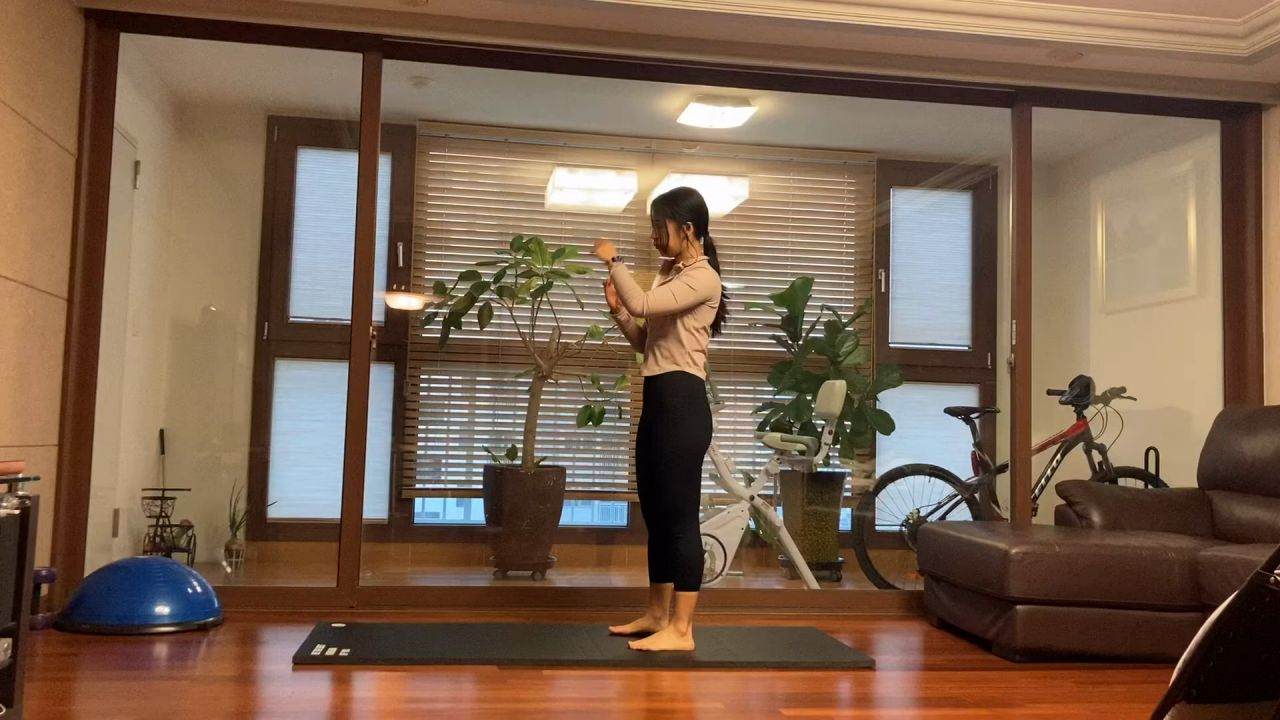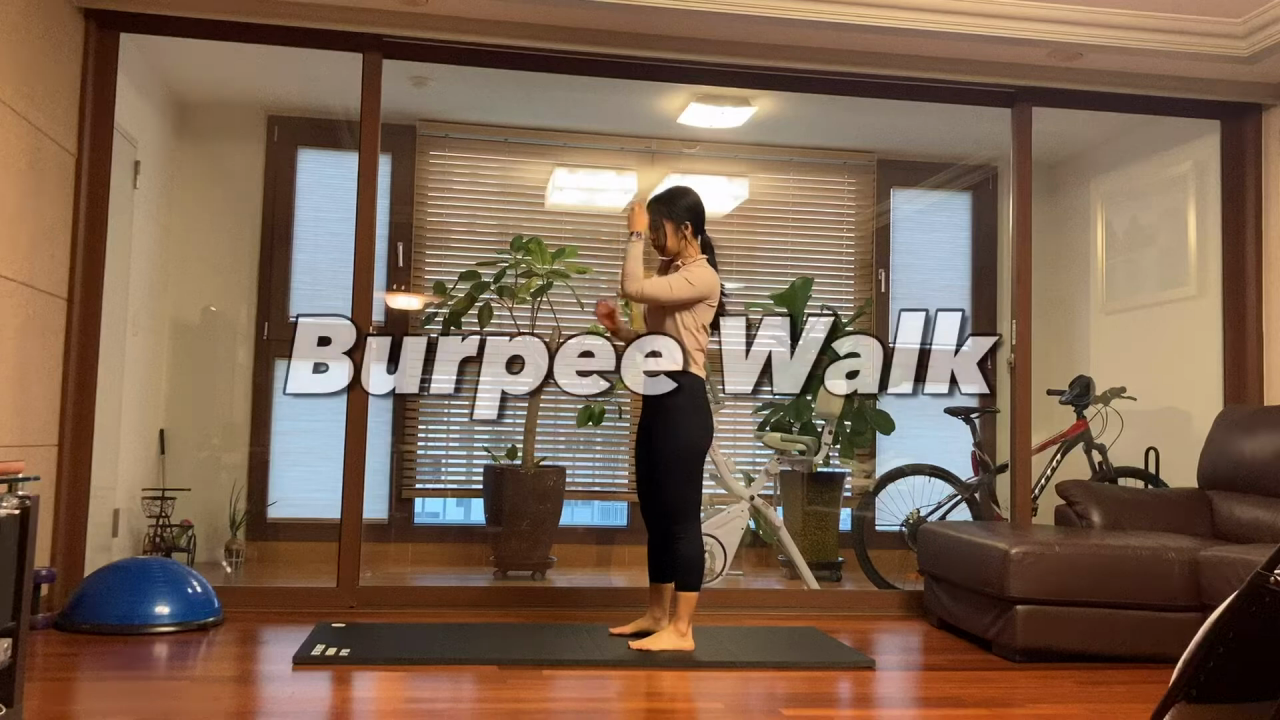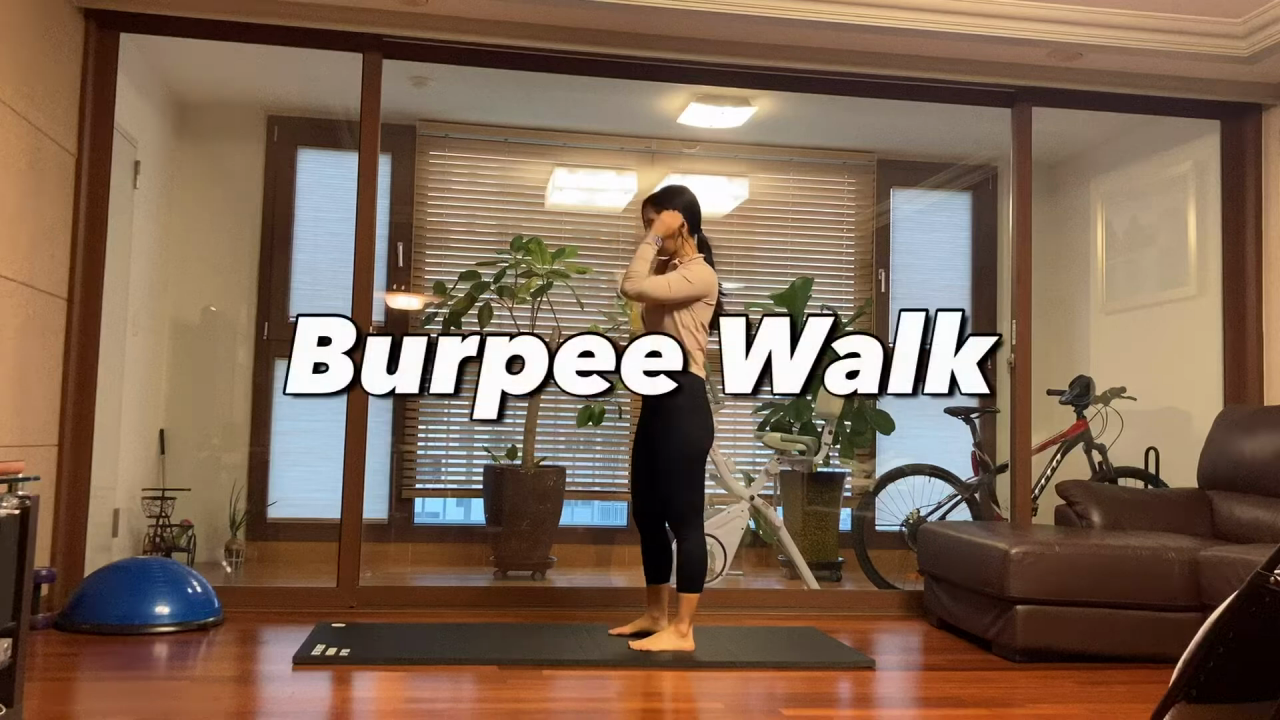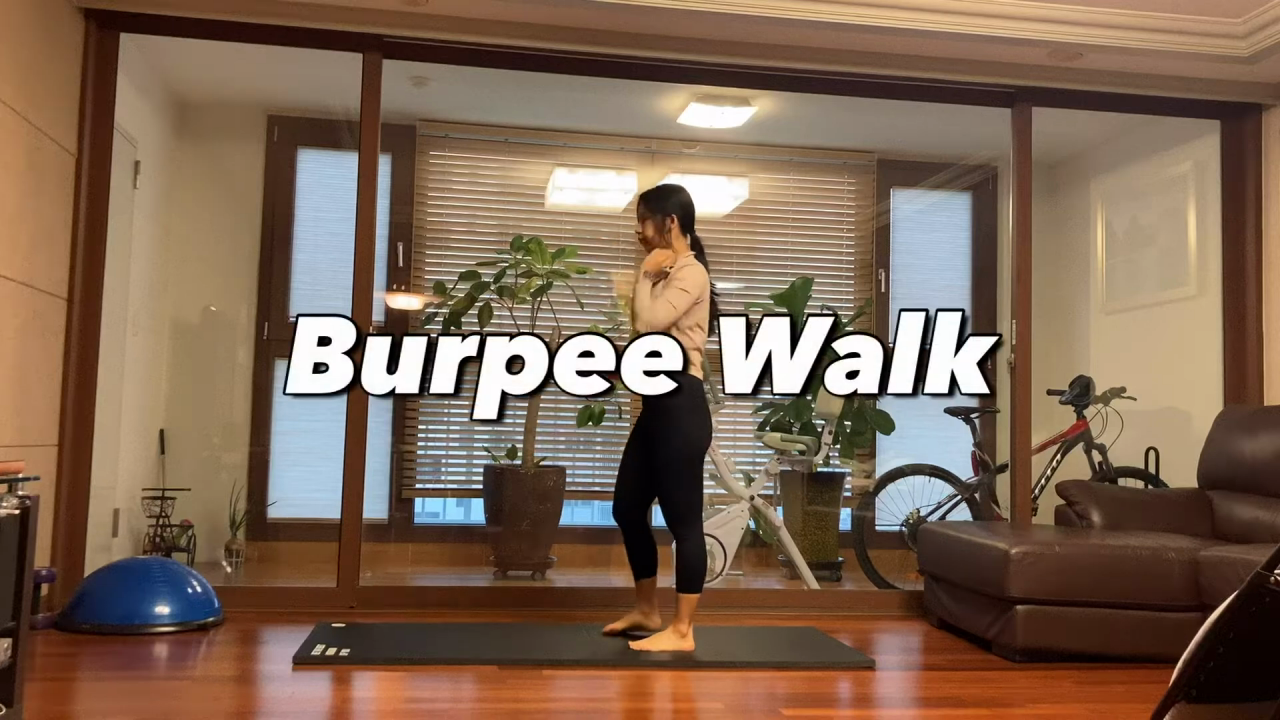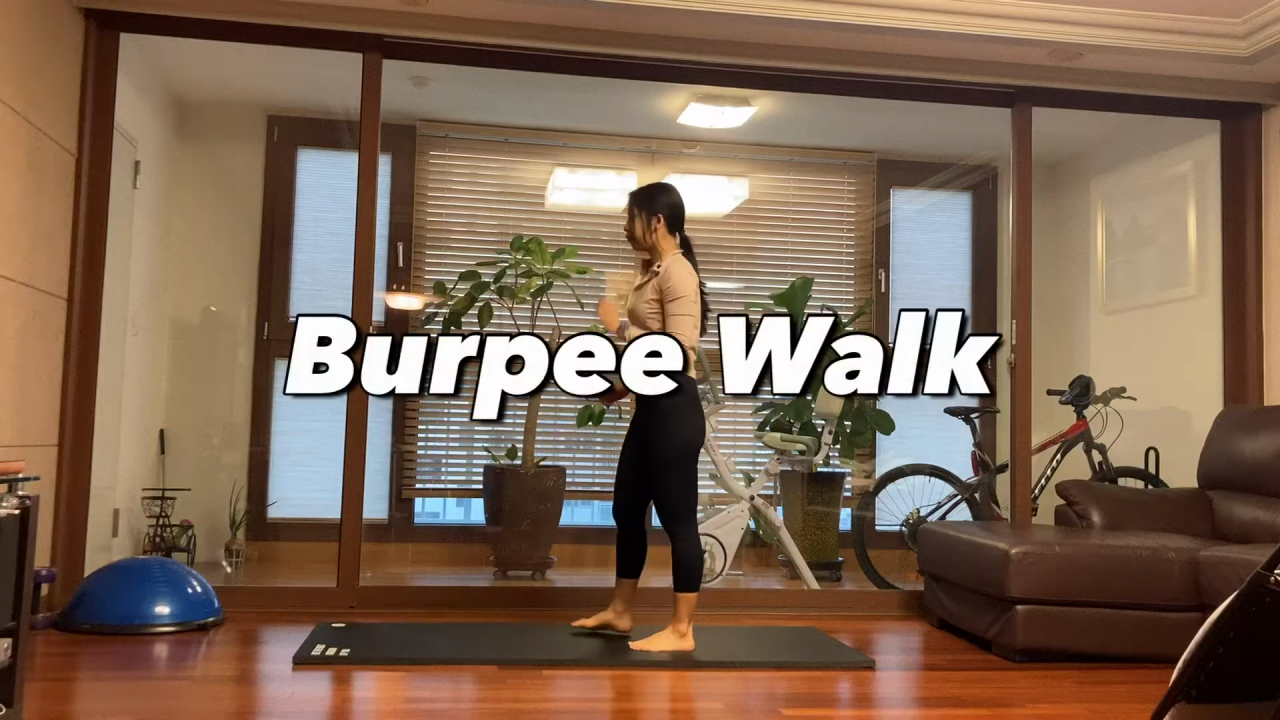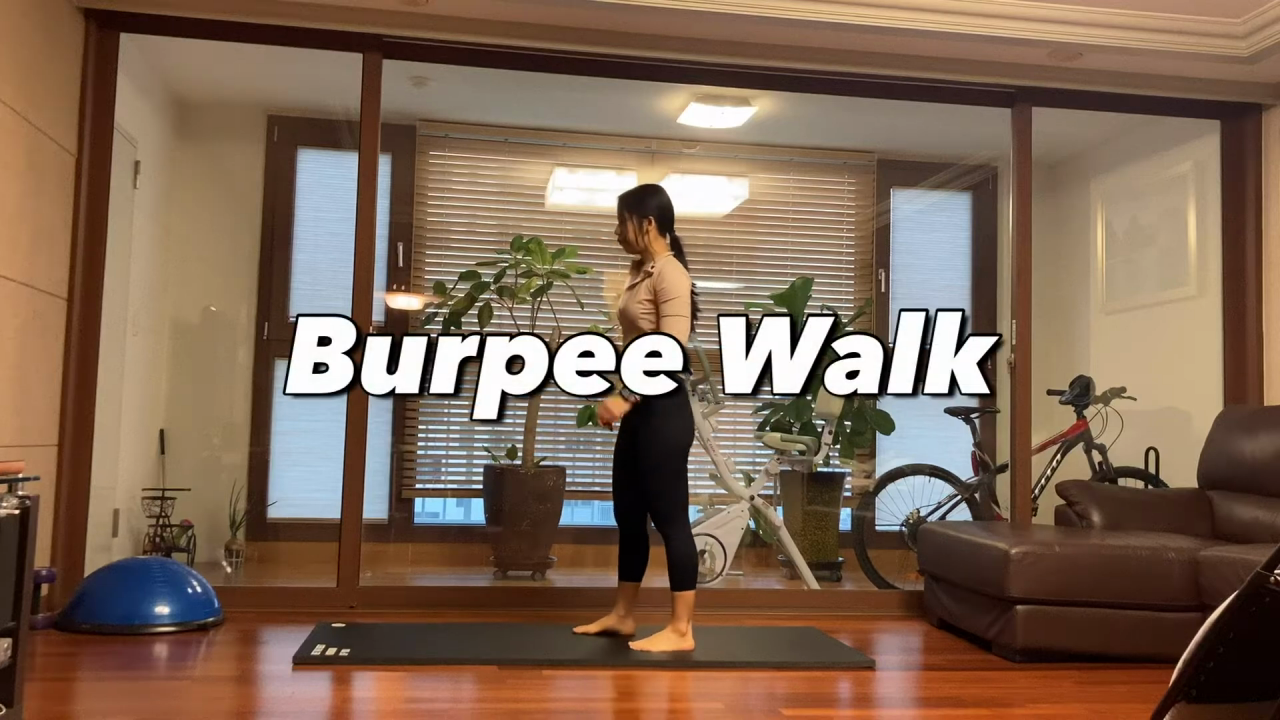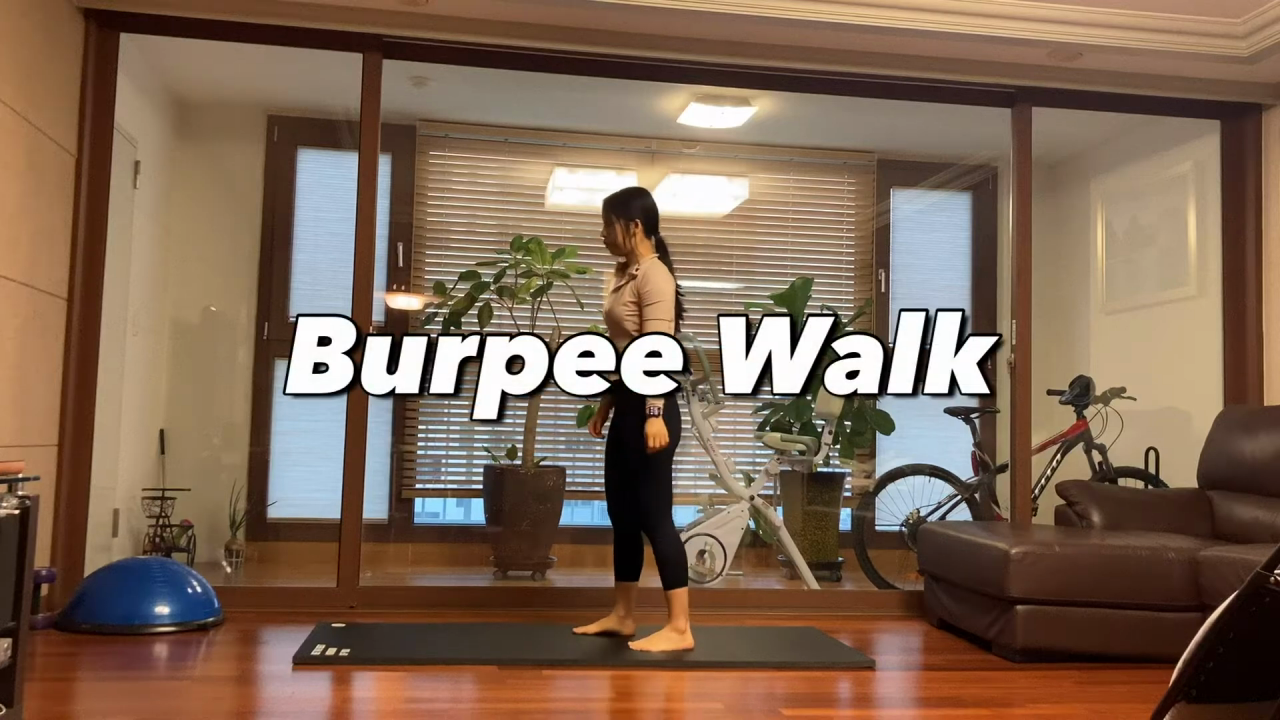
dt=0.2s
person 1, frame 1
left shoulder: (703, 278)
right shoulder: (670, 273)
left elbow: (641, 303)
right elbow: (647, 341)
left wrist: (614, 261)
right wrist: (617, 310)
left hip: (682, 403)
right hip: (658, 402)
left knee: (680, 518)
right knee: (656, 515)
left ankle: (681, 629)
right ankle: (657, 614)
person 1, frame 2
left shoulder: (701, 276)
right shoulder: (670, 275)
left elbow: (632, 288)
left wrist: (636, 236)
right wrist: (619, 328)
left hip: (683, 403)
right hip: (657, 402)
left knee: (680, 518)
right knee: (656, 516)
left ankle: (681, 629)
right ankle: (657, 615)
person 1, frame 3
left shoulder: (699, 274)
right shoulder: (670, 272)
left elbow: (632, 286)
left wrist: (656, 241)
left hip: (683, 405)
right hip: (656, 404)
left knee: (684, 519)
right knee: (648, 516)
left ankle: (682, 630)
right ankle: (656, 616)
person 1, frame 4
left shoulder: (689, 274)
right shoulder: (666, 273)
left elbow: (647, 323)
left wrist: (644, 276)
left hip: (681, 406)
right hip: (655, 404)
left knee: (682, 519)
right knee: (627, 509)
left ankle: (682, 630)
right ankle: (646, 611)
person 1, frame 5
left shoulder: (678, 274)
right shoulder: (651, 271)
left elbow: (677, 350)
left wrist: (619, 327)
right wrist: (622, 380)
left hip: (675, 407)
right hip: (649, 406)
left knee: (678, 519)
right knee: (627, 511)
left ankle: (681, 631)
right ankle: (620, 611)
person 1, frame 6
left shoulder: (670, 274)
right shoulder: (640, 273)
left wrist: (626, 398)
right wrist: (620, 398)
left hip: (662, 409)
right hip: (639, 406)
left knee: (669, 518)
right knee: (629, 515)
left ankle: (680, 630)
right ankle: (622, 616)
person 1, frame 7
left shoulder: (654, 276)
right shoulder: (625, 275)
left wrist: (656, 415)
right wrist: (605, 406)
left hip: (648, 407)
right hip: (627, 406)
left knee: (654, 518)
right knee: (622, 514)
left ankle: (679, 628)
right ankle: (622, 615)
